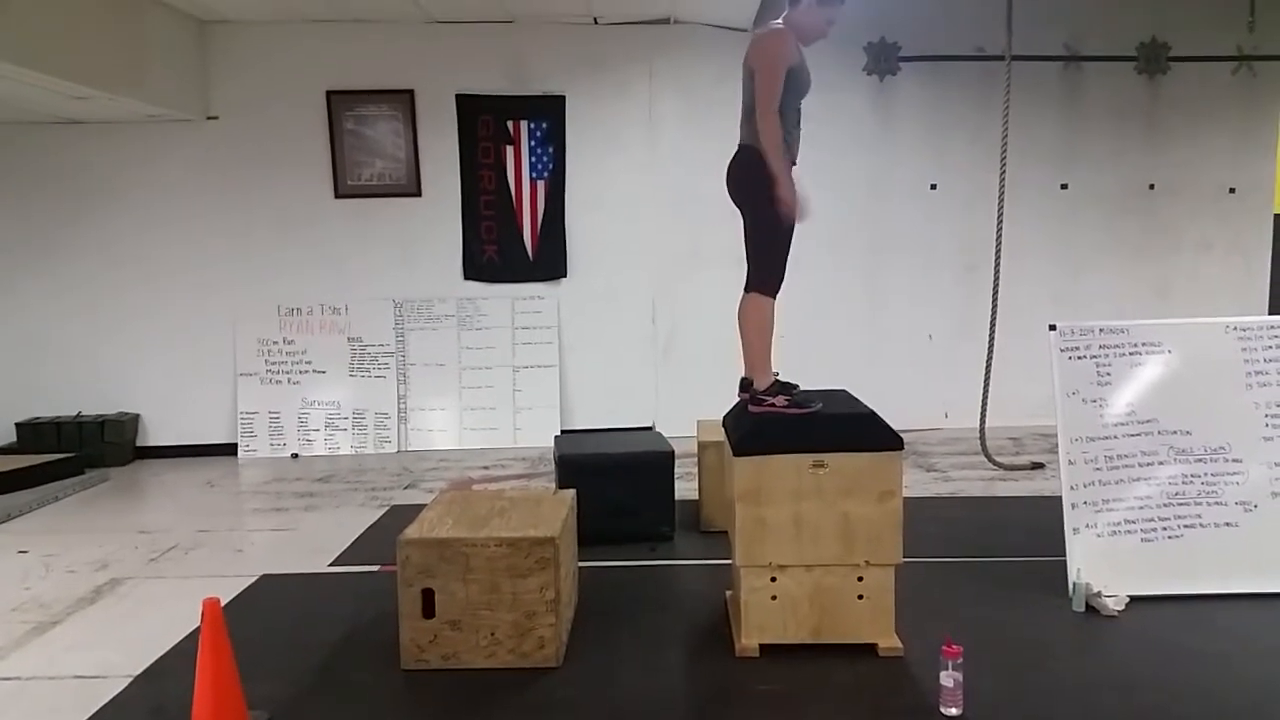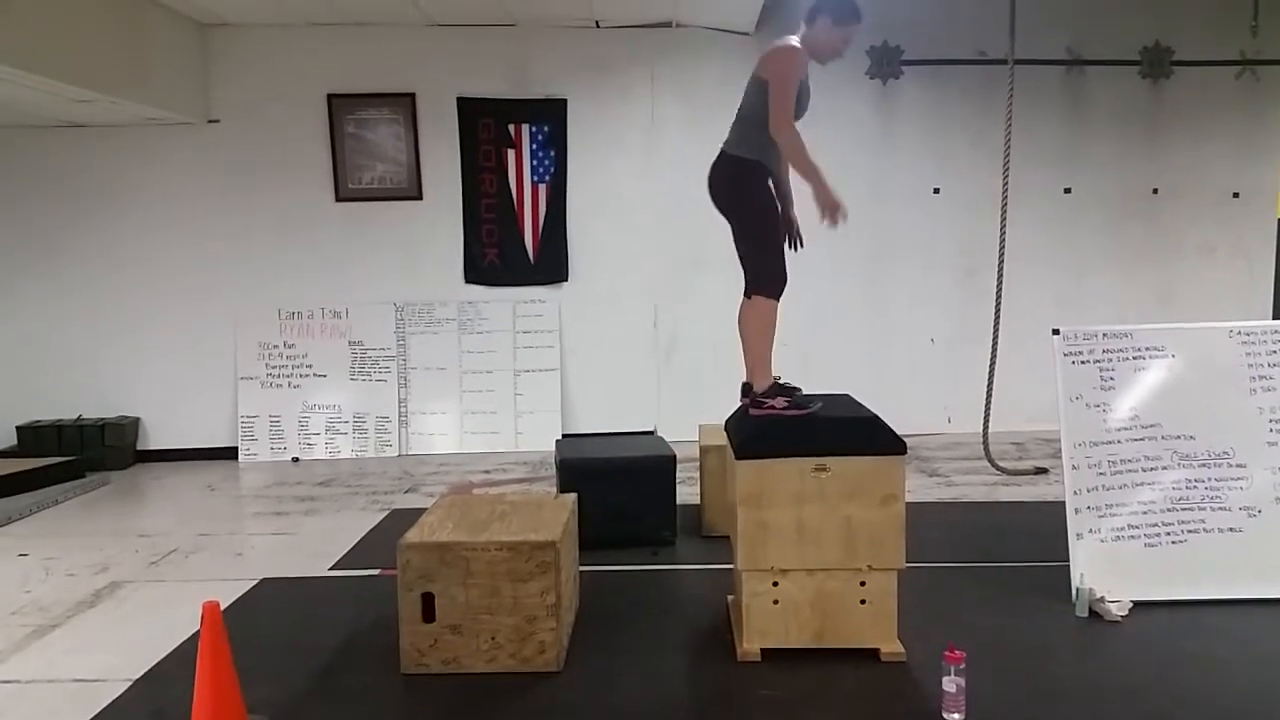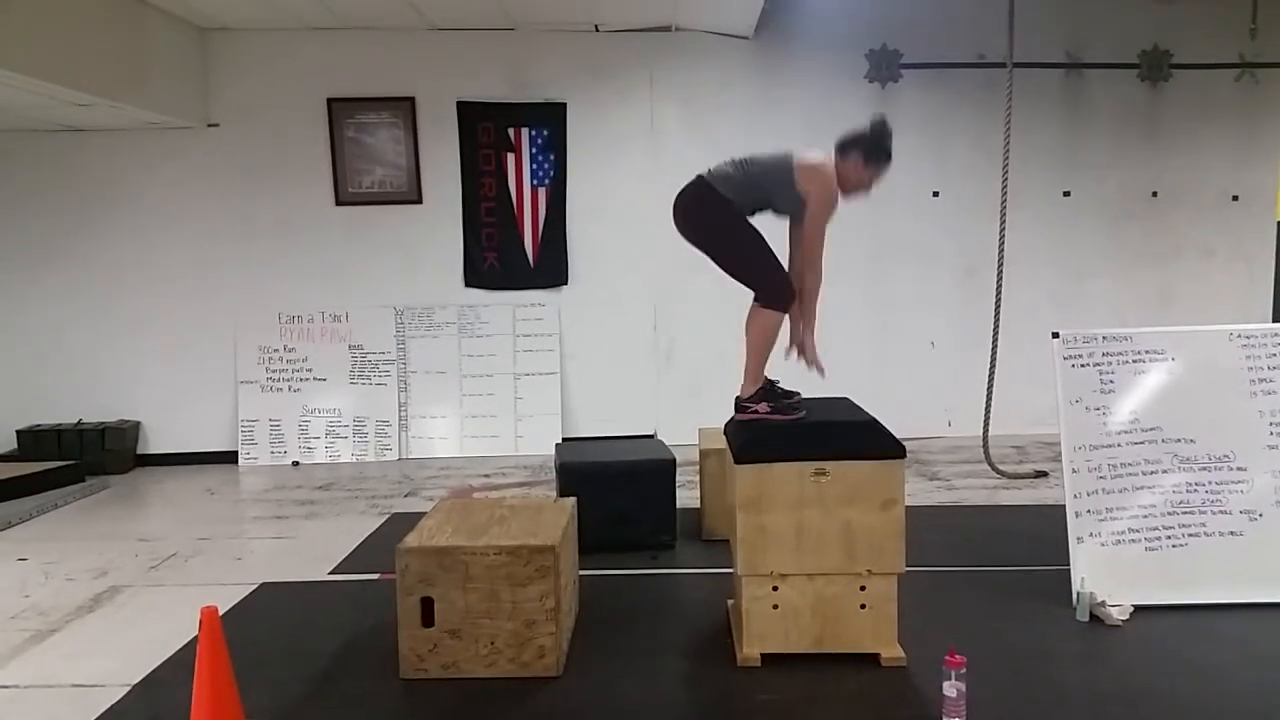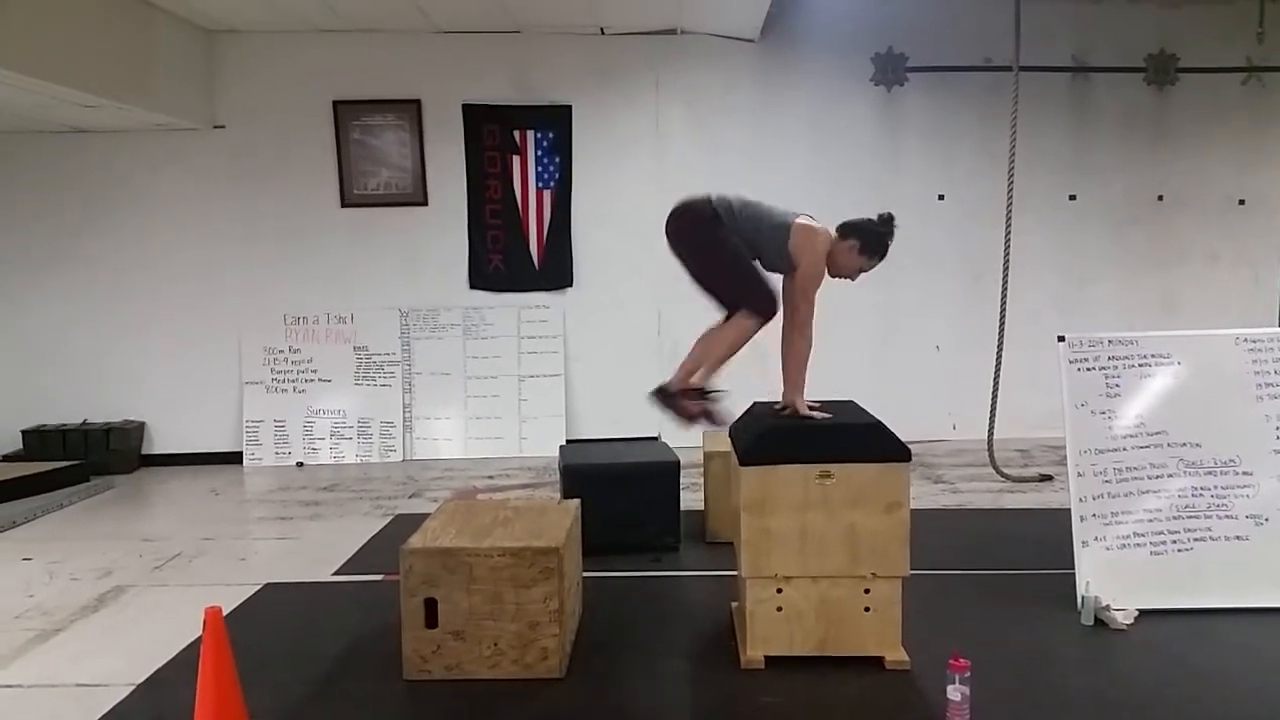
dt=0.4s
person 1, frame 1
left shoulder: (782, 44)
right shoulder: (776, 39)
right elbow: (765, 114)
right wrist: (782, 179)
left hip: (762, 171)
right hip: (762, 171)
left knee: (763, 279)
right knee: (765, 279)
left ankle: (755, 379)
right ankle: (763, 389)
person 1, frame 2
left shoulder: (792, 58)
right shoulder: (790, 55)
left elbow: (778, 137)
right elbow: (780, 128)
left wrist: (785, 207)
right wrist: (821, 188)
left hip: (740, 177)
right hip: (741, 176)
left knee: (763, 280)
right knee: (769, 278)
left ankle: (757, 381)
right ankle: (762, 391)
person 1, frame 3
left shoulder: (815, 173)
right shoulder: (824, 183)
left elbow: (799, 259)
right elbow: (810, 267)
left wrist: (798, 329)
right wrist: (806, 335)
left hip: (702, 203)
right hip: (706, 206)
left knee: (770, 288)
right knee: (775, 291)
left ankle: (755, 386)
right ankle: (750, 400)
person 1, frame 4
left shoulder: (809, 240)
right shoulder: (816, 247)
left elbow: (794, 320)
right elbow: (801, 327)
left wrist: (790, 391)
right wrist: (796, 397)
left hip: (699, 222)
right hip: (699, 223)
left knee: (744, 312)
right knee: (760, 305)
left ankle: (679, 385)
right ankle: (690, 387)
